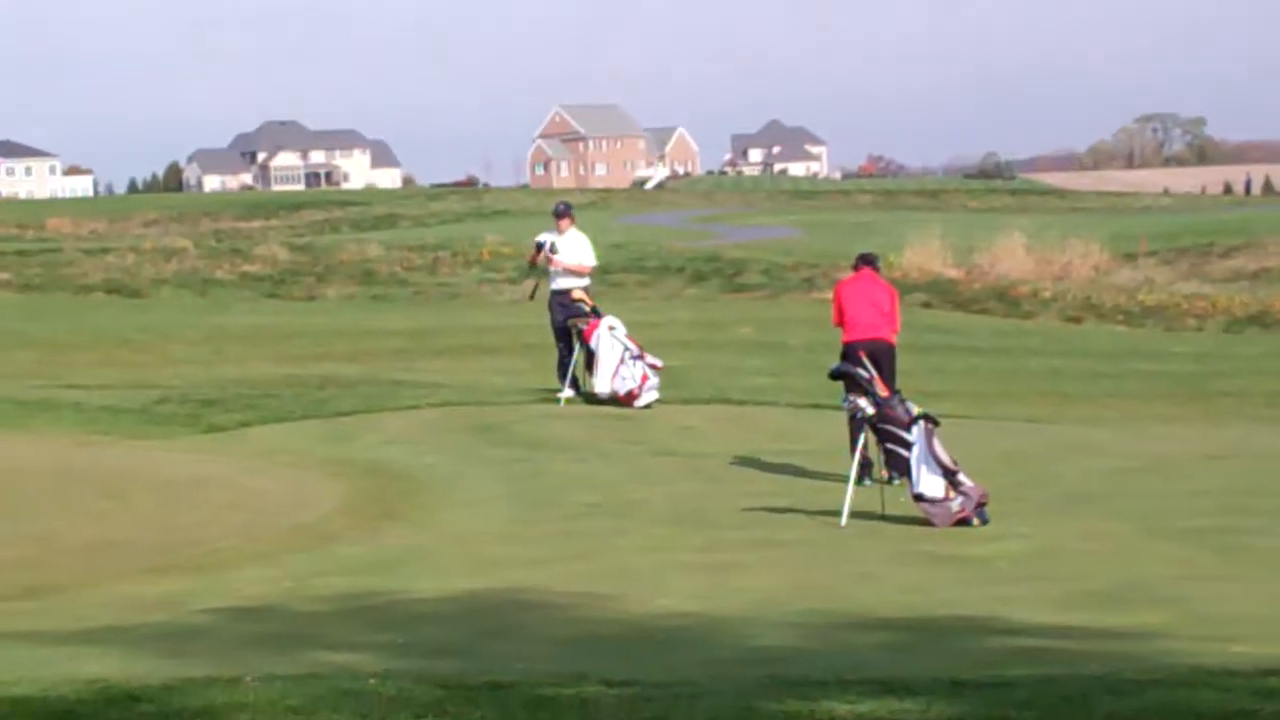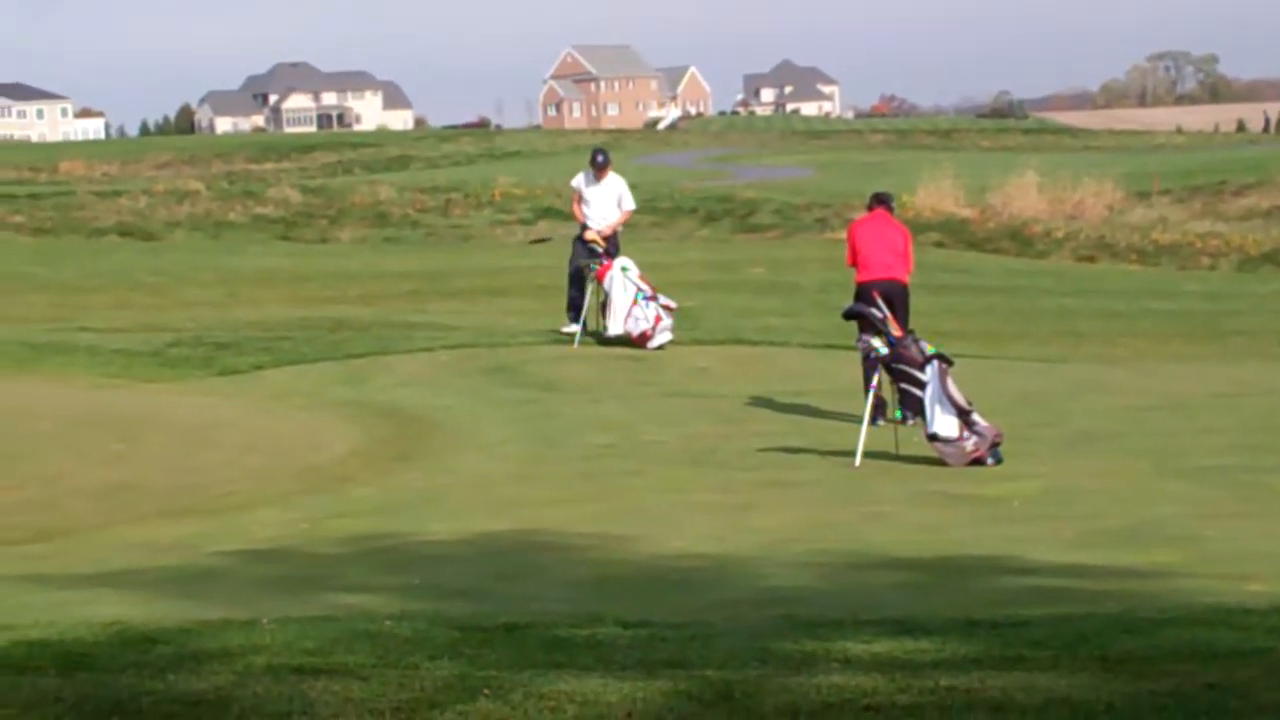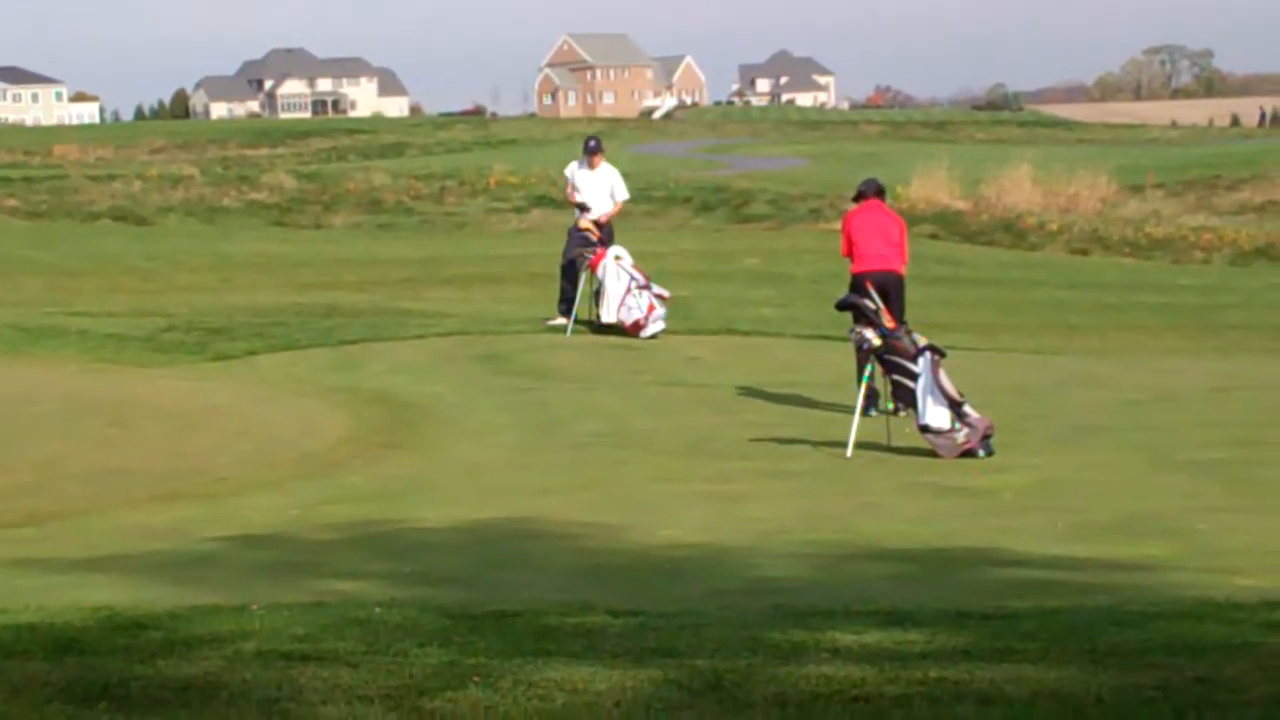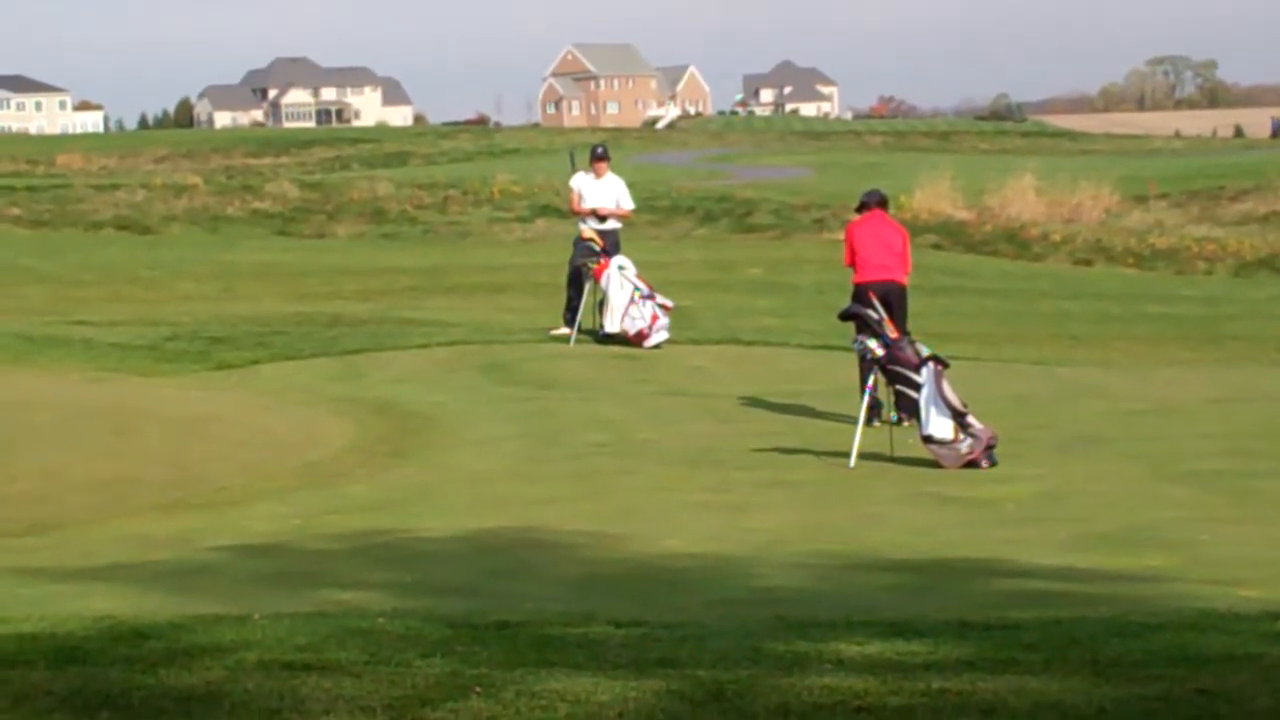
dt=1s
person 1, frame 1
left shoulder: (842, 286)
right shoulder: (888, 288)
left elbow: (838, 320)
right elbow: (895, 325)
left hip: (854, 345)
right hip: (883, 345)
left ankle: (864, 470)
person 1, frame 2
left shoulder: (856, 227)
right shoulder: (901, 228)
left elbow: (851, 261)
right elbow: (909, 266)
left hip: (868, 286)
right hip: (897, 286)
left ankle: (877, 411)
right ankle: (908, 409)
person 1, frame 3
left shoulder: (851, 217)
right shoulder: (896, 219)
left elbow: (847, 252)
right elbow: (904, 257)
left hip: (864, 277)
right hip: (893, 277)
left ankle: (870, 402)
person 1, frame 4
left shoulder: (854, 227)
right shoulder: (899, 229)
left elbow: (850, 261)
right elbow: (906, 268)
left hip: (866, 286)
right hip: (895, 286)
left ankle: (873, 411)
right ankle: (904, 411)
person 2, frame 1
left shoulder: (581, 239)
right shoulder: (548, 239)
left elbow: (587, 268)
left wrist: (562, 264)
right wrist: (539, 252)
left hip: (578, 294)
right hip: (557, 295)
right knee: (563, 342)
right ankle: (569, 385)
person 2, frame 2
left shoulder: (619, 183)
right shoulder: (582, 178)
left elbow: (628, 211)
right elbow: (575, 204)
left wrist: (611, 227)
right wrist: (582, 223)
left hip: (609, 237)
right hip: (586, 234)
right knee: (576, 273)
right ankle: (575, 320)
person 2, frame 3
left shoulder: (611, 173)
right shoulder: (574, 168)
left elbow: (620, 202)
right elbow: (569, 195)
left wrist: (607, 215)
right wrist: (577, 202)
left hip: (602, 226)
right hip: (581, 224)
right knee: (568, 265)
right ankle: (565, 313)
person 2, frame 4
left shoulder: (617, 183)
right shoulder: (580, 179)
left elbow: (628, 212)
right elbow: (574, 208)
left wrist: (609, 211)
right wrist: (592, 210)
left hip: (609, 235)
right hip: (587, 233)
right knee: (575, 274)
right ankle: (569, 323)
